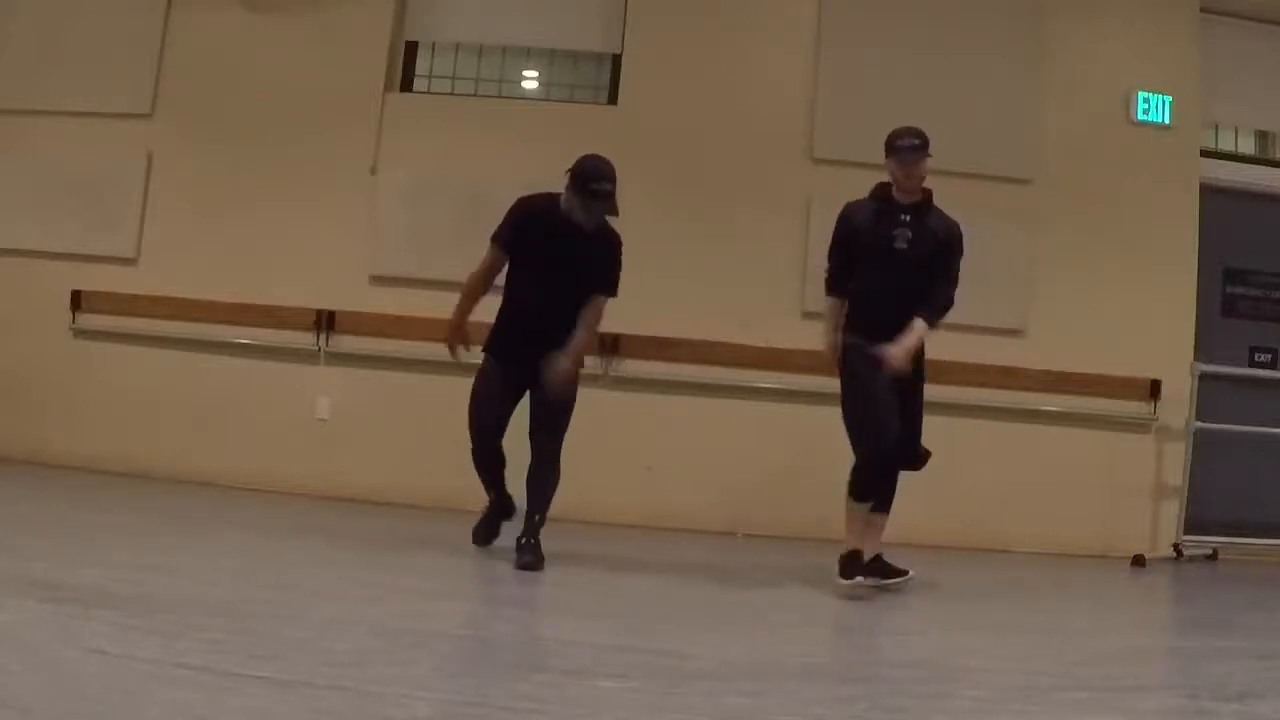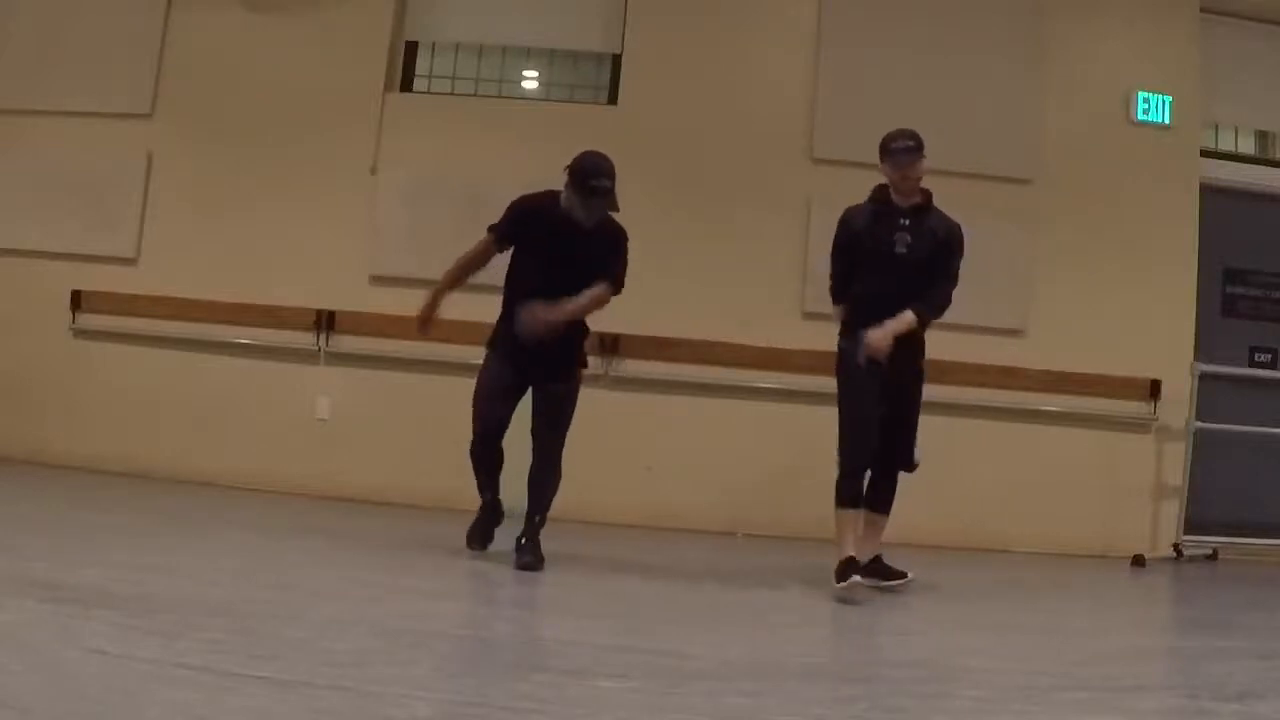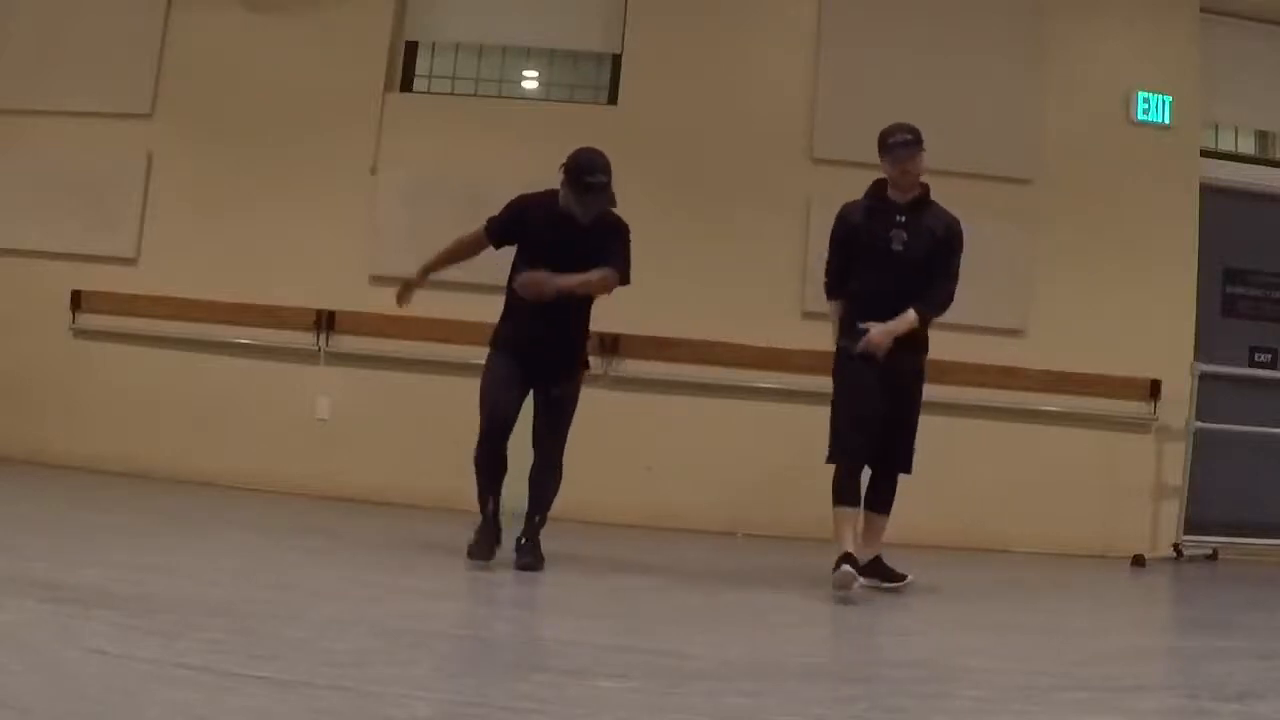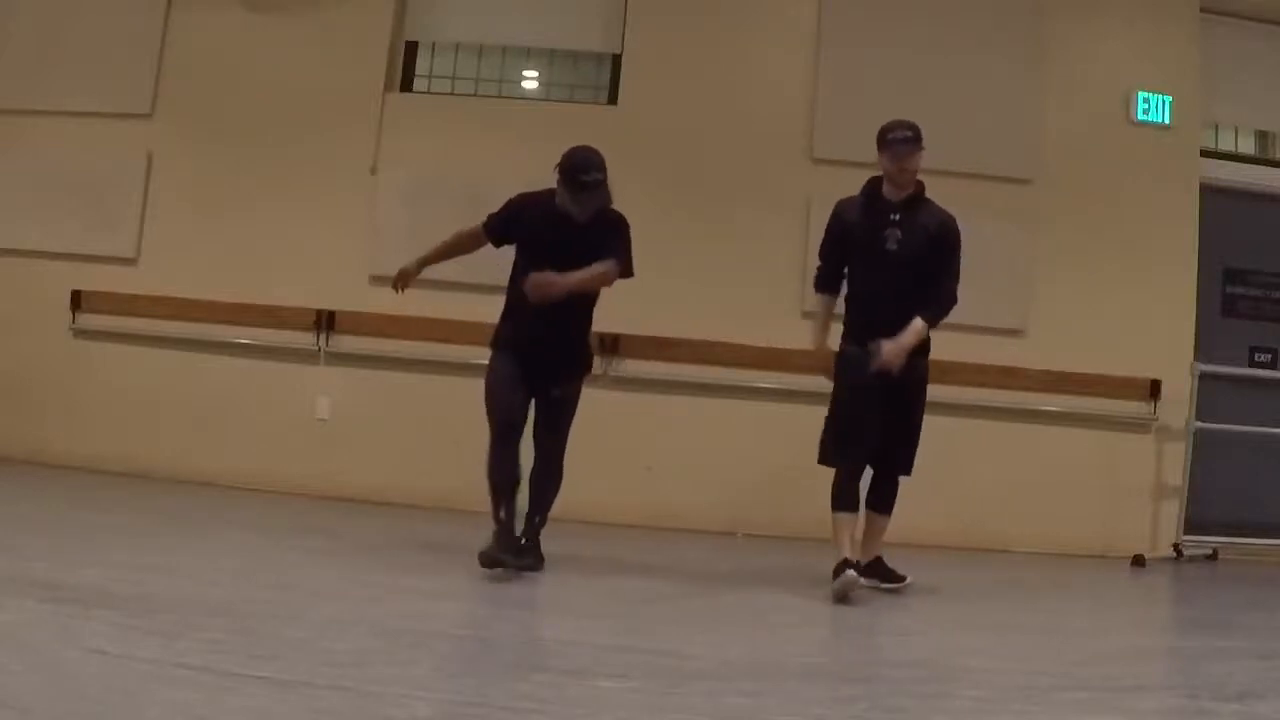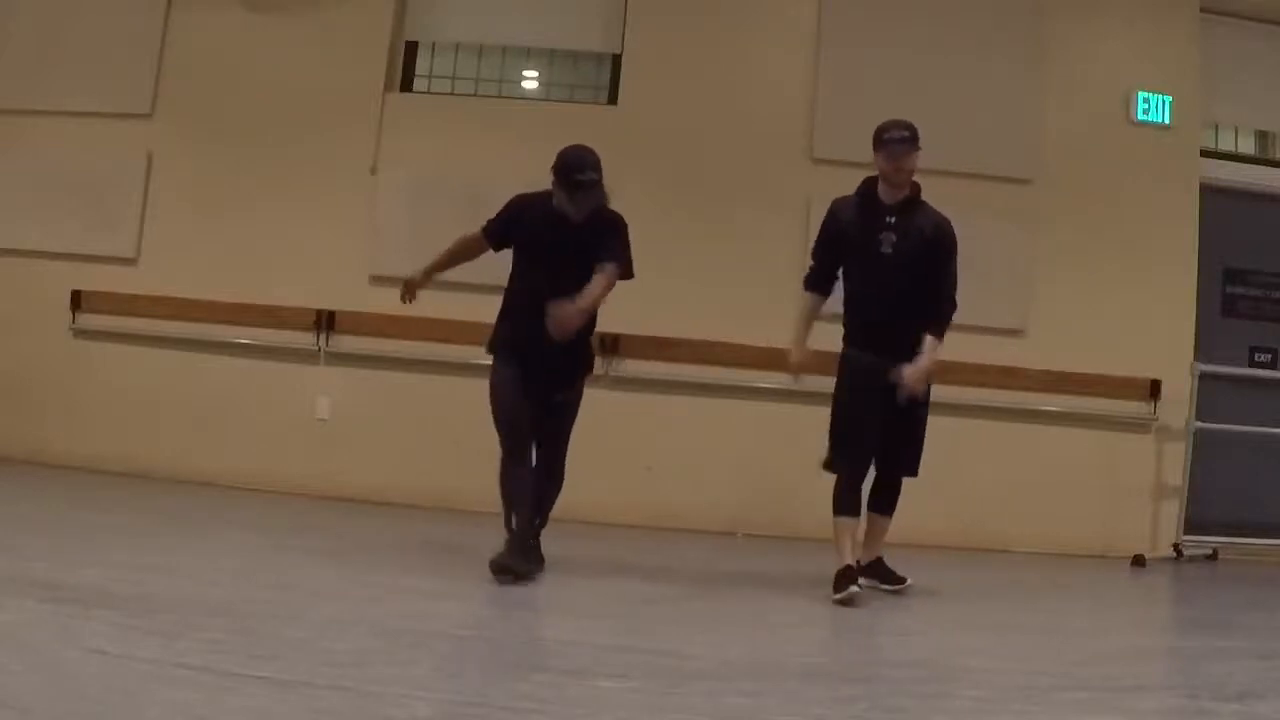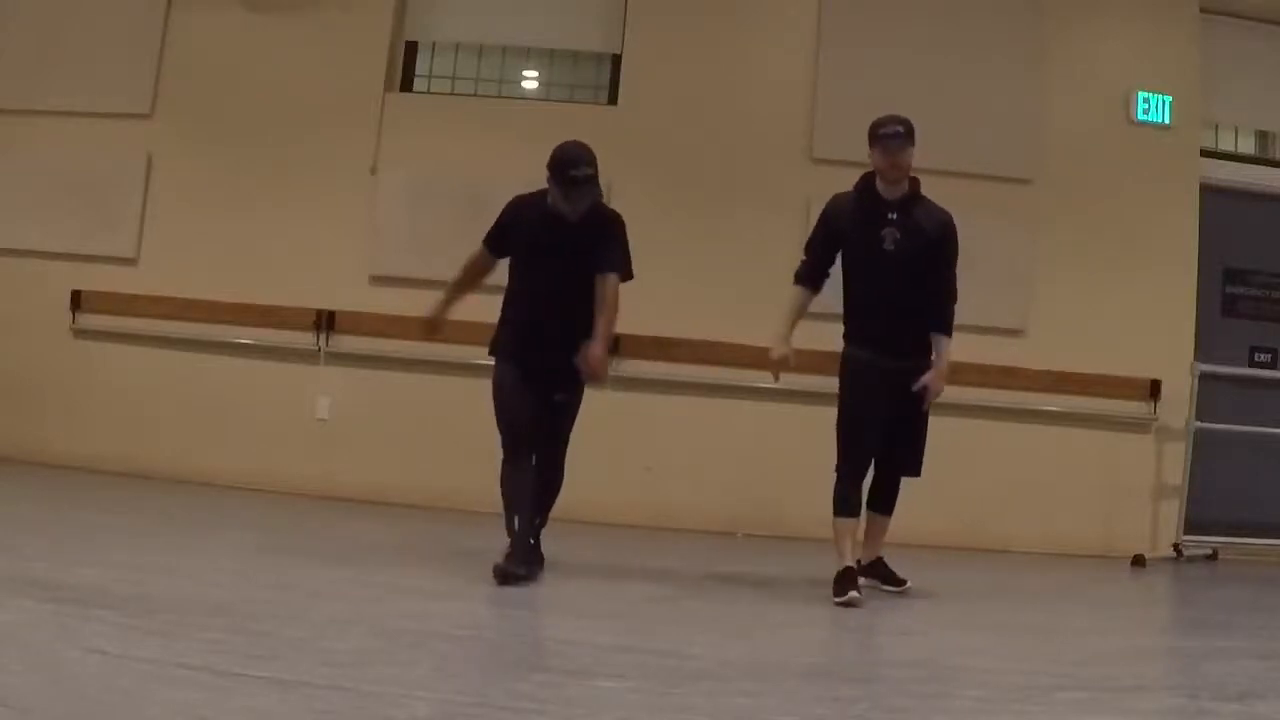
dt=0.1s
person 1, frame 1
left shoulder: (944, 229)
right shoulder: (857, 215)
left elbow: (942, 297)
right elbow: (837, 280)
left wrist: (908, 343)
right wrist: (834, 335)
left hip: (906, 354)
right hip: (861, 347)
left knee: (894, 454)
right knee: (877, 443)
left ankle: (869, 554)
right ankle: (853, 548)
person 1, frame 2
left shoulder: (945, 230)
right shoulder: (857, 220)
left elbow: (939, 297)
left wrist: (892, 330)
left hip: (906, 355)
right hip: (859, 352)
left knee: (890, 459)
right knee: (857, 452)
left ankle: (869, 555)
right ankle: (847, 555)
person 1, frame 3
left shoulder: (944, 226)
right shoulder: (855, 216)
left elbow: (941, 294)
right elbow: (838, 282)
left wrist: (894, 329)
right wrist: (842, 333)
left hip: (906, 354)
right hip: (857, 351)
left knee: (892, 459)
right knee: (851, 451)
left ankle: (869, 556)
right ankle: (846, 554)
person 1, frame 4
left shoulder: (940, 225)
right shoulder: (849, 213)
left elbow: (944, 297)
right elbow: (827, 277)
left wrist: (904, 342)
right wrist: (821, 334)
left hip: (910, 359)
right hip: (858, 353)
left knee: (893, 461)
right knee: (849, 455)
left ankle: (869, 557)
right ankle: (845, 559)
person 1, frame 5
left shoulder: (935, 227)
right shoulder: (845, 213)
left elbow: (942, 303)
right elbow: (820, 278)
left wrist: (925, 362)
right wrist: (800, 338)
left hip: (912, 363)
right hip: (861, 356)
left knee: (895, 464)
right knee: (852, 460)
left ankle: (871, 557)
right ankle: (846, 565)
person 1, frame 6
left shoulder: (936, 222)
right shoulder: (843, 210)
left elbow: (943, 300)
right elbow: (811, 273)
left wrist: (940, 365)
right wrist: (784, 335)
left hip: (911, 361)
right hip: (862, 355)
left knee: (893, 464)
right knee: (853, 460)
left ankle: (870, 557)
right ankle: (846, 567)
person 2, frame 1
left shoulder: (607, 241)
right shoulder: (531, 211)
left elbow: (595, 307)
right elbow: (493, 263)
left wrist: (570, 358)
right wrist: (460, 314)
left hip: (559, 357)
right hip: (507, 346)
left knee: (547, 448)
right knee: (483, 433)
left ankle: (531, 535)
right ankle: (498, 502)
person 2, frame 2
left shoulder: (612, 237)
right shoulder: (530, 210)
left elbow: (602, 291)
right elbow: (485, 250)
left wrist: (557, 313)
right wrist: (439, 294)
left hip: (563, 356)
right hip: (508, 347)
left knee: (548, 449)
right knee: (485, 432)
left ankle: (530, 536)
right ankle: (490, 506)
person 2, frame 3
left shoulder: (612, 230)
right shoulder: (530, 209)
left elbow: (606, 280)
right elbow: (478, 240)
left wrist: (557, 284)
right wrist: (423, 272)
left hip: (565, 357)
right hip: (512, 347)
left knee: (549, 449)
right knee: (493, 433)
left ankle: (530, 536)
right ankle: (489, 520)
person 2, frame 4
left shoulder: (612, 225)
right shoulder: (528, 208)
left elbow: (609, 271)
right elbow: (478, 235)
left wrist: (565, 283)
right wrist: (420, 264)
left hip: (567, 357)
right hip: (513, 347)
left knee: (550, 450)
right knee: (504, 436)
left ankle: (530, 536)
right ankle: (503, 531)
person 2, frame 5
left shoulder: (609, 227)
right shoulder: (524, 210)
left elbow: (607, 275)
right elbow: (476, 242)
left wrist: (579, 308)
right wrist: (426, 274)
left hip: (566, 359)
right hip: (514, 351)
left knee: (551, 453)
right knee: (515, 445)
left ankle: (531, 539)
right ankle: (516, 542)
person 2, frame 6
left shoulder: (608, 224)
right shoulder: (524, 211)
left elbow: (609, 285)
right elbow: (486, 258)
left wrist: (599, 344)
right wrist: (446, 302)
left hip: (567, 360)
right hip: (514, 353)
left knee: (551, 454)
right knee: (517, 448)
left ankle: (532, 538)
right ankle: (520, 544)
